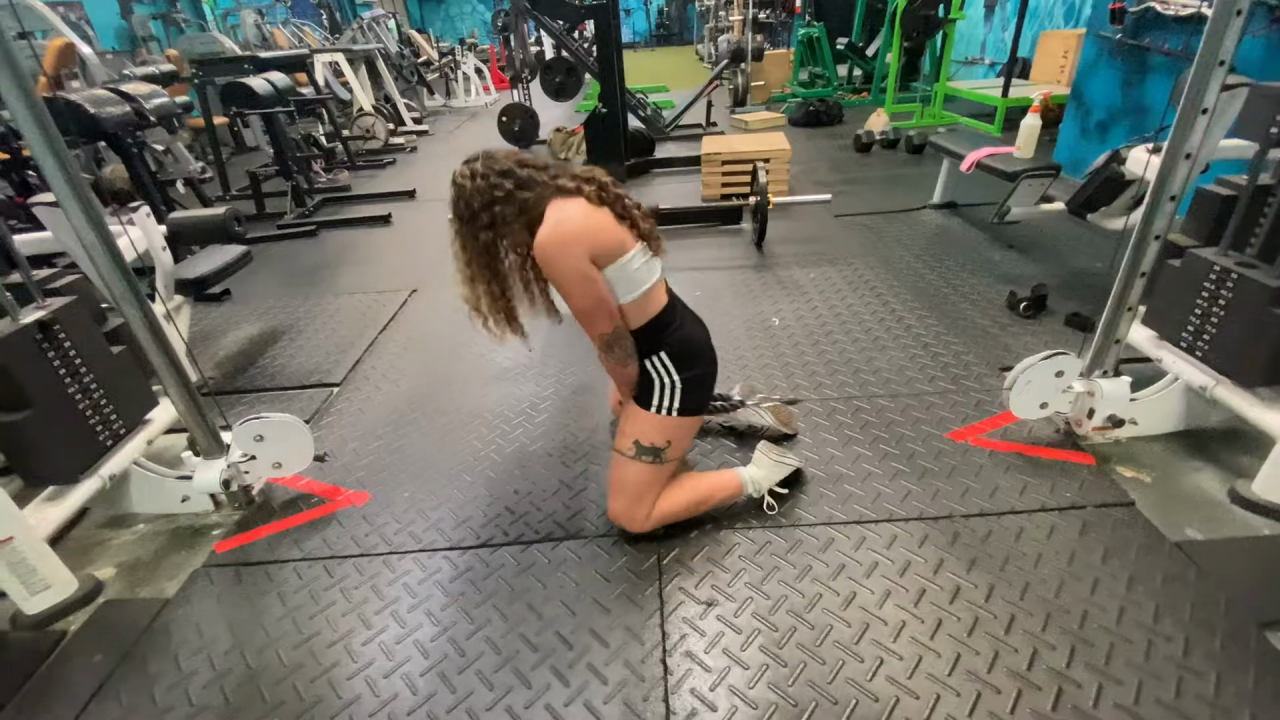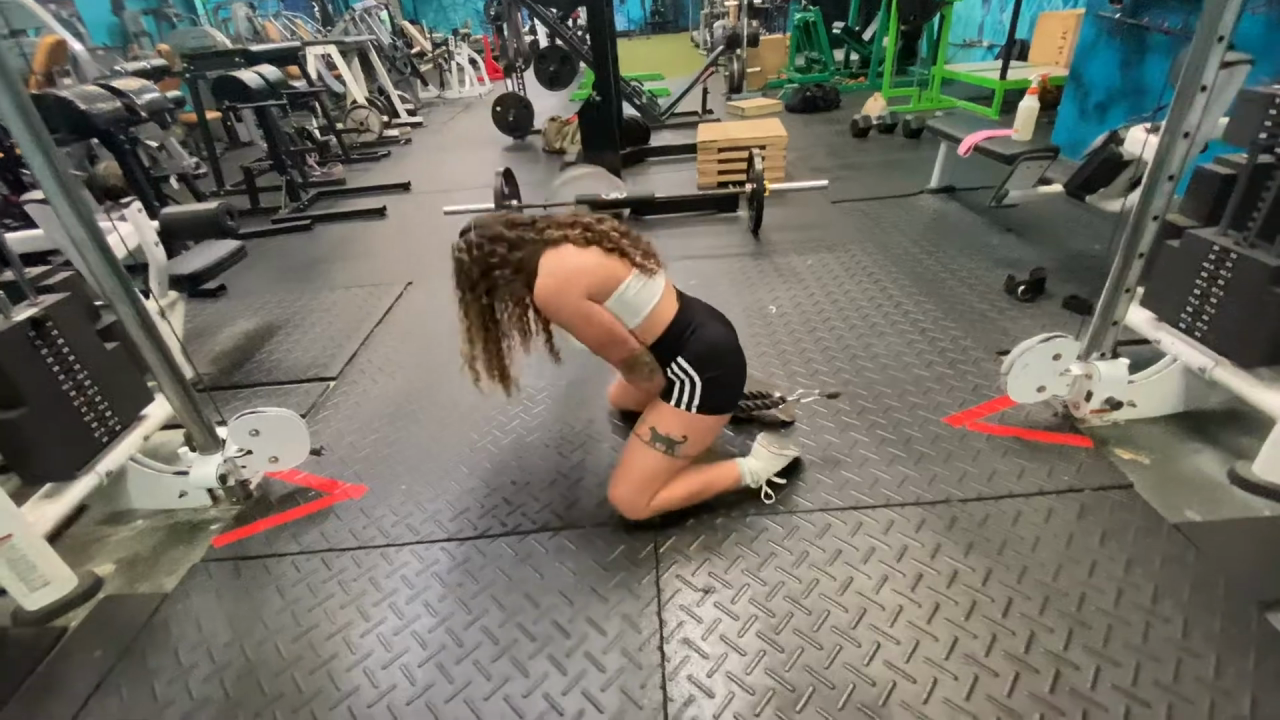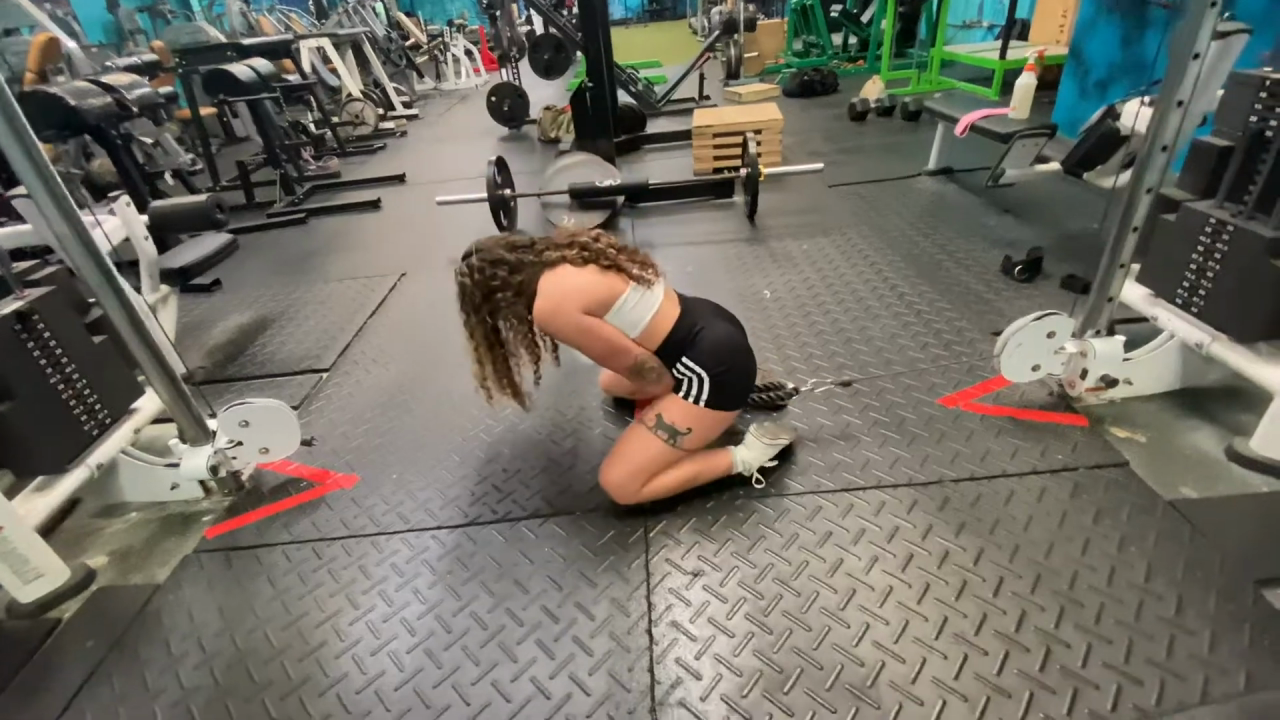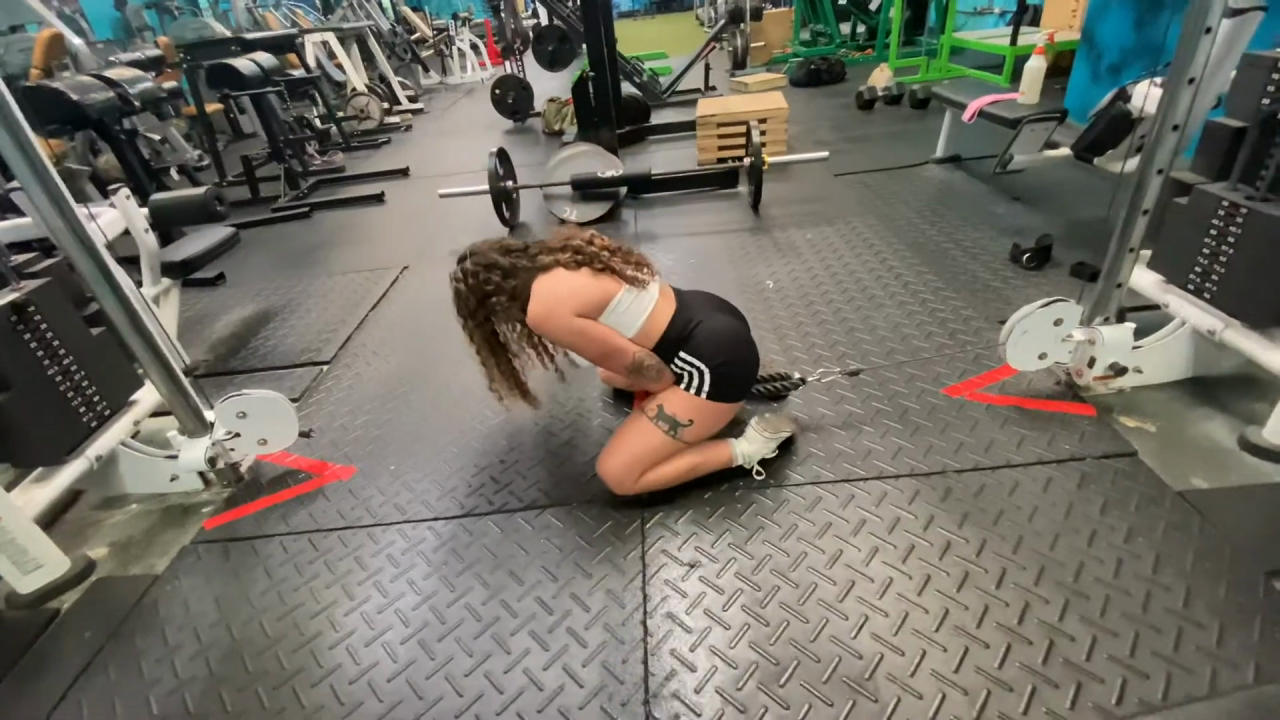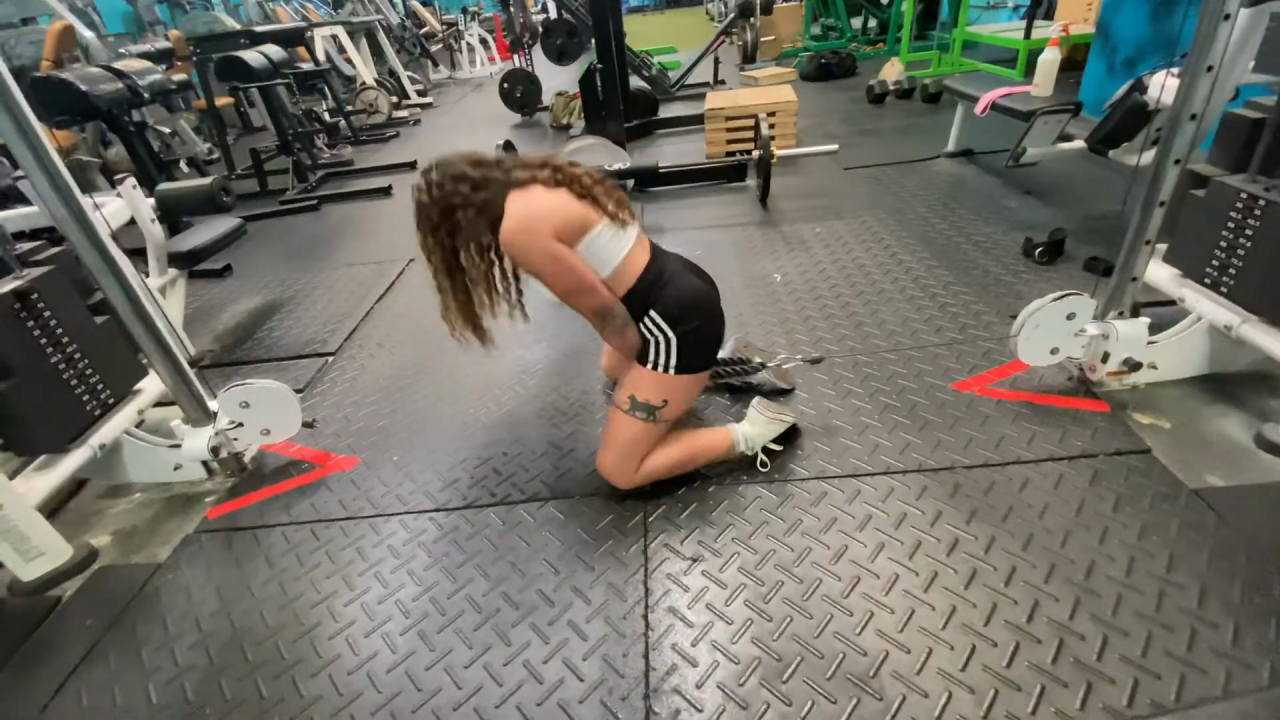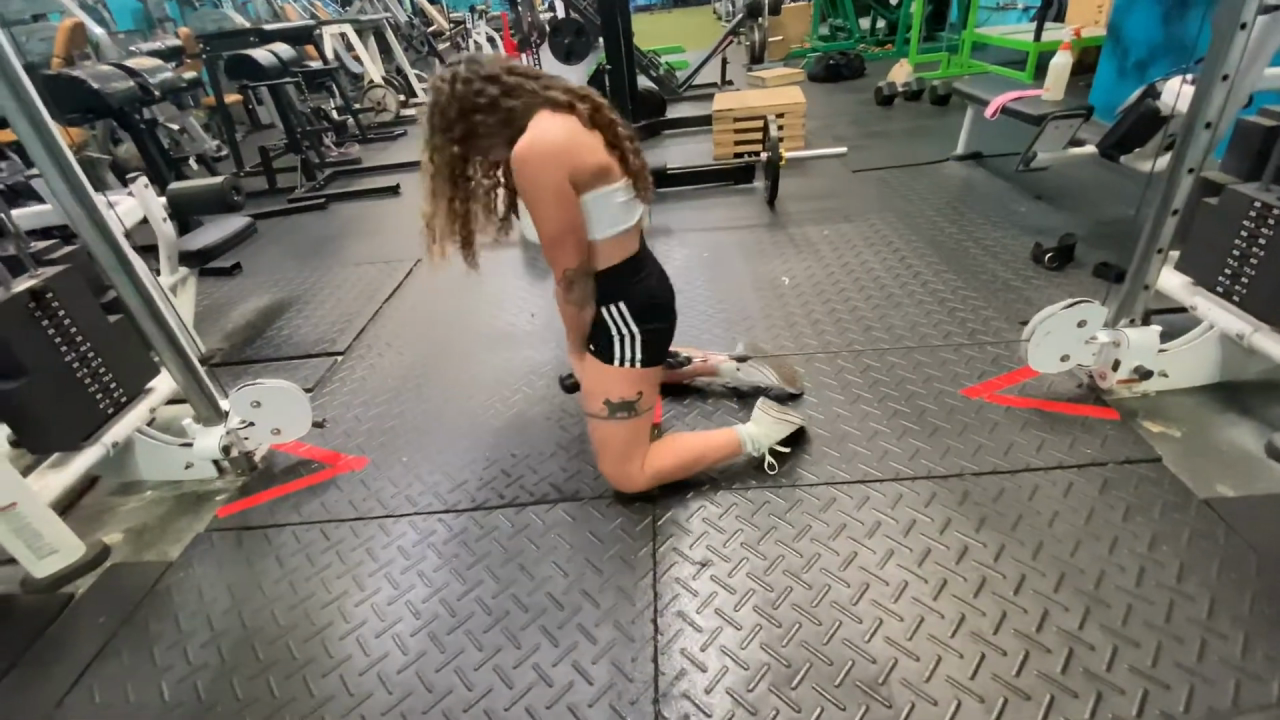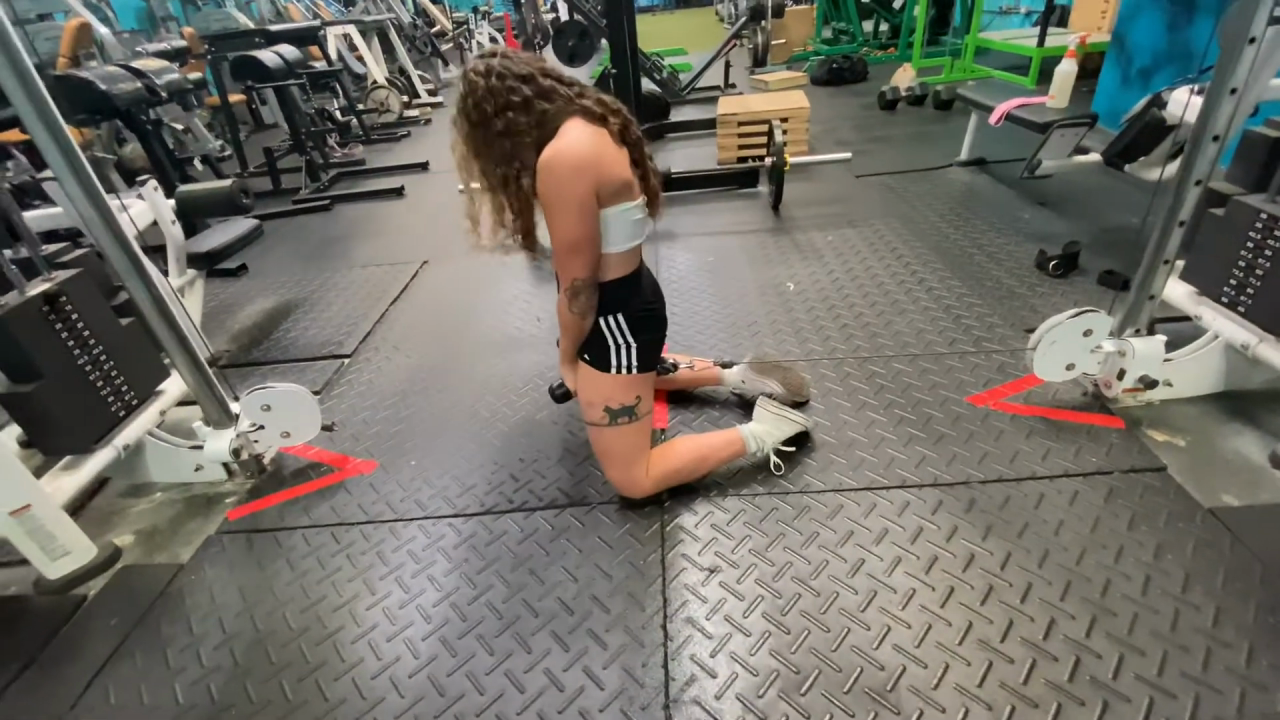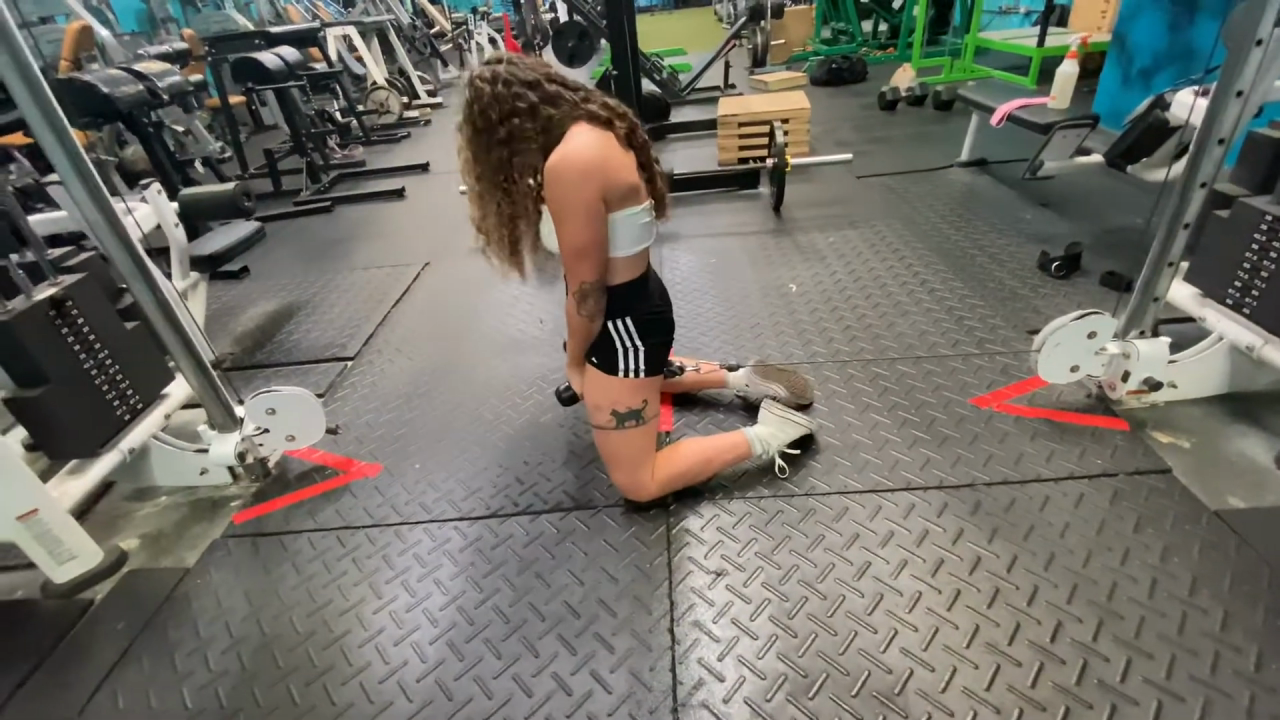
dt=0.3s
person 1, frame 1
left shoulder: (554, 237)
right shoulder: (571, 196)
left elbow: (607, 332)
left wrist: (628, 391)
right wrist: (629, 393)
left hip: (675, 363)
right hip: (677, 337)
left knee: (630, 513)
right knee: (624, 412)
left ankle: (756, 477)
person 1, frame 2
left shoulder: (552, 285)
right shoulder: (566, 236)
left elbow: (626, 355)
left wrist: (664, 402)
left hip: (703, 366)
right hip: (703, 333)
left knee: (629, 500)
right knee: (620, 397)
left ankle: (753, 468)
right ankle: (730, 405)
person 1, frame 3
left shoulder: (551, 307)
right shoulder: (562, 251)
left elbow: (637, 366)
left wrist: (677, 403)
left hip: (714, 369)
right hip: (710, 327)
left knee: (618, 484)
right knee: (612, 383)
left ankle: (745, 455)
person 1, frame 4
left shoulder: (545, 311)
right shoulder: (558, 252)
left elbow: (637, 366)
left wrist: (679, 399)
left hip: (716, 361)
right hip: (711, 316)
left knee: (616, 473)
right knee: (612, 376)
left ankle: (746, 447)
person 1, frame 5
left shoulder: (520, 225)
right shoulder: (536, 182)
left elbow: (600, 309)
left wrist: (636, 361)
left hip: (676, 319)
right hip: (679, 286)
left knee: (618, 468)
right knee: (617, 377)
left ankle: (746, 433)
person 1, frame 6
left shoulder: (535, 150)
right shoulder: (563, 113)
left elbow: (570, 271)
left wrist: (577, 348)
left hip: (623, 308)
right hip: (638, 284)
left knee: (625, 474)
right knee: (632, 369)
left ankle: (753, 434)
right ankle: (729, 366)
person 1, frame 7
left shoulder: (563, 157)
right shoulder: (588, 121)
left elbow: (577, 282)
left wrist: (567, 358)
left hip: (614, 317)
right hip: (627, 299)
left knee: (632, 479)
right knee: (635, 374)
left ankle: (758, 433)
right ankle: (737, 377)
person 1, frame 8
left shoulder: (570, 162)
right shoulder: (592, 125)
left elbow: (586, 286)
left wrist: (574, 362)
left hip: (622, 322)
right hip: (634, 303)
left knee: (638, 483)
right knee: (639, 379)
left ankle: (762, 437)
right ankle: (740, 380)
